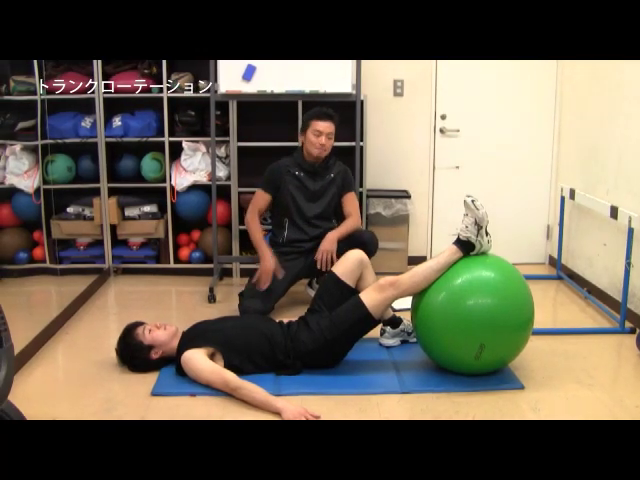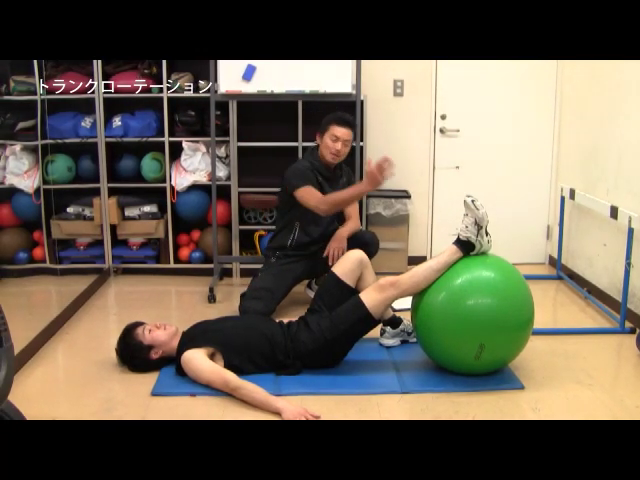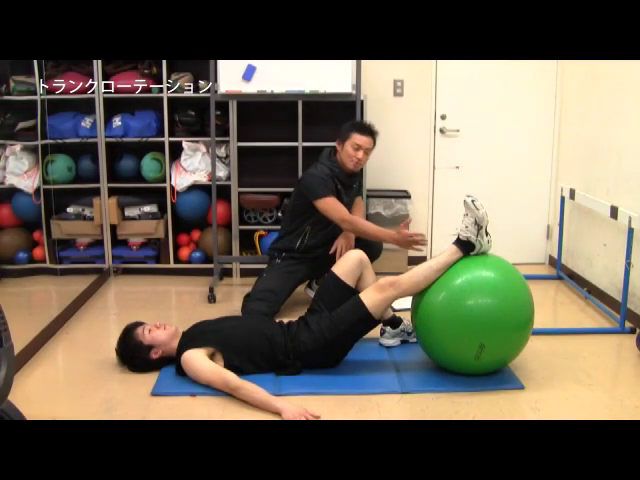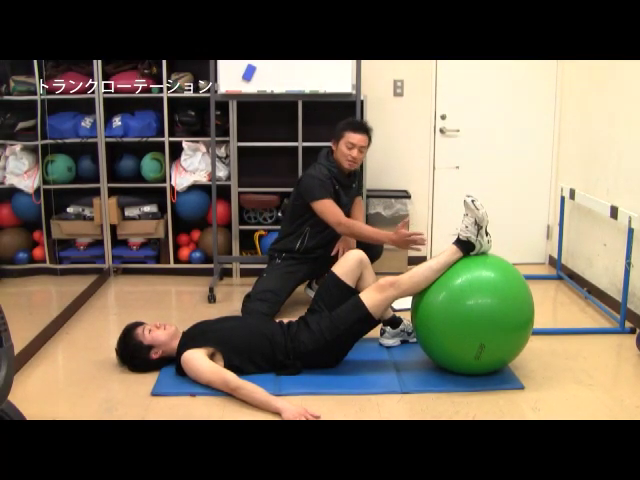
dt=0.5s
person 1, frame 1
left shoulder: (194, 333)
right shoulder: (190, 358)
right elbow: (231, 383)
right wrist: (281, 406)
left hip: (301, 327)
right hip: (309, 348)
left knee: (357, 256)
right knee: (388, 286)
right ankle: (465, 244)
person 1, frame 2
left shoulder: (195, 333)
right shoulder: (190, 359)
right elbow: (231, 383)
right wrist: (281, 406)
left hip: (302, 328)
right hip: (309, 348)
left knee: (357, 257)
right knee: (388, 285)
right ankle: (465, 244)
person 1, frame 3
left shoulder: (194, 333)
right shoulder: (190, 358)
right elbow: (231, 382)
right wrist: (281, 406)
left hip: (301, 327)
right hip: (309, 348)
left knee: (357, 257)
right knee: (387, 286)
right ankle: (464, 245)
person 1, frame 4
left shoulder: (195, 333)
right shoulder: (190, 359)
right elbow: (231, 383)
right wrist: (281, 406)
left hip: (302, 328)
right hip: (309, 349)
left knee: (357, 257)
right knee: (388, 285)
right ankle: (465, 244)
person 2, frame 1
left shoulder: (340, 172)
right shoulder: (280, 170)
left elbow: (354, 218)
right elbow: (252, 215)
left wrist: (333, 235)
right wrist: (265, 255)
left hip: (322, 247)
right hip: (286, 252)
left knee: (368, 240)
right knee: (251, 308)
person 2, frame 2
left shoulder: (344, 173)
right shoulder: (299, 171)
left elbow: (353, 219)
right elbow: (322, 205)
left wrist: (342, 234)
right wrist: (366, 186)
left hip: (323, 248)
right hip: (287, 254)
left knee: (369, 241)
right knee: (251, 311)
left ankle: (322, 283)
person 2, frame 3
left shoulder: (354, 174)
right shoulder: (317, 177)
left elbow: (357, 216)
right elbow: (345, 220)
left wrist: (348, 234)
right wrist: (394, 237)
left hip: (326, 249)
right hip: (292, 255)
left knee: (372, 246)
right knee: (255, 312)
left ankle: (322, 283)
person 2, frame 4
left shoulder: (353, 174)
right shoulder: (315, 178)
left elbow: (356, 219)
right elbow: (341, 225)
left wrist: (351, 236)
right wrist: (391, 238)
left hip: (326, 249)
right hip: (293, 255)
left knee: (373, 247)
right knee: (256, 313)
left ankle: (321, 284)
